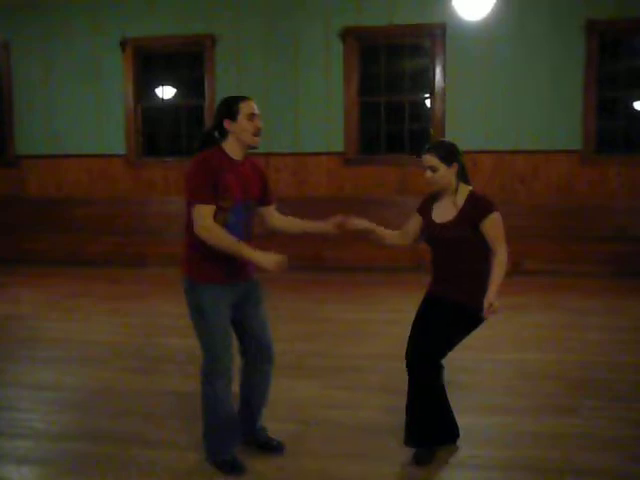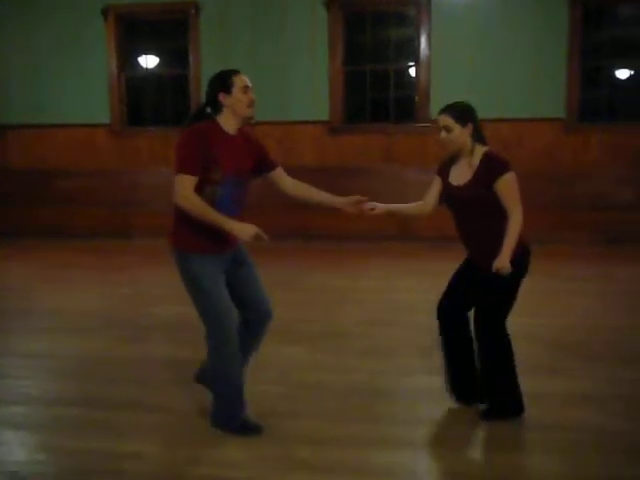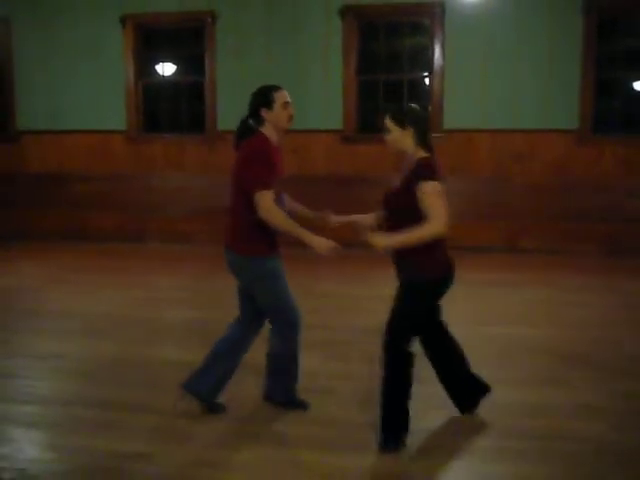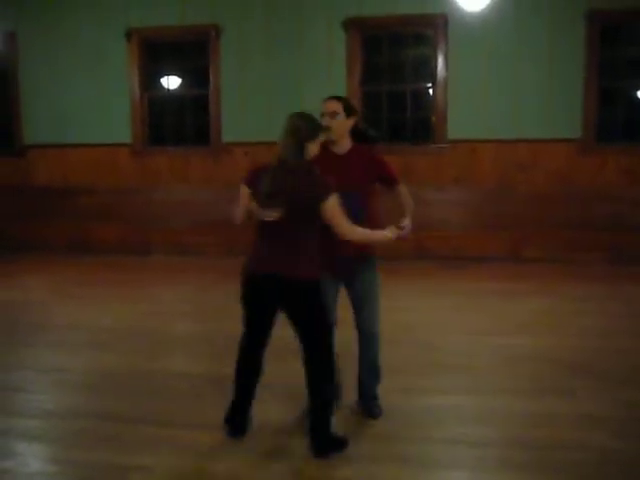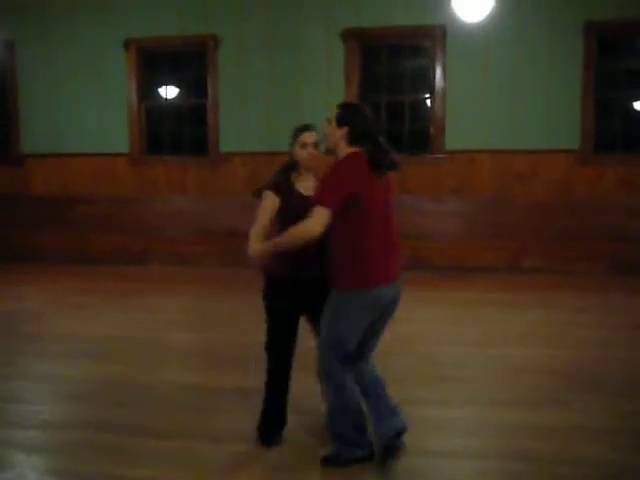
dt=0.7s
person 1, frame 1
left shoulder: (254, 170)
right shoulder: (205, 165)
left elbow: (274, 219)
right elbow: (204, 227)
left wrist: (321, 227)
right wrist: (256, 256)
left hip: (243, 279)
right hip: (207, 282)
left knee: (261, 353)
right knee: (219, 365)
left ankle: (250, 430)
right ankle: (219, 447)
person 1, frame 2
left shoulder: (249, 143)
right shoulder: (197, 137)
left elbow: (289, 185)
right elbow: (182, 196)
left wrist: (339, 202)
right wrist: (233, 225)
left hip: (231, 247)
right hip: (196, 251)
left knee: (260, 313)
right knee: (224, 328)
left ankle: (216, 374)
right ankle: (228, 413)
person 1, frame 3
left shoulder: (269, 148)
right shoulder: (259, 151)
left elbow: (279, 199)
right elbow: (267, 211)
left wrist: (315, 215)
right wrist: (310, 239)
left hip: (250, 251)
right hip: (253, 254)
left knee: (250, 321)
right knee: (287, 321)
left ankle: (203, 386)
right ankle: (281, 391)
person 1, frame 4
left shoulder: (369, 159)
right shoulder: (313, 160)
left elbow: (400, 190)
left wrist: (407, 218)
left hip: (362, 257)
right hip: (324, 256)
left knee: (369, 326)
left ankle: (368, 394)
person 1, frame 5
left shoulder: (343, 170)
right shoulder: (374, 169)
left elbow: (314, 227)
left wrist: (269, 247)
left hip: (359, 287)
right hip: (388, 283)
left knee: (332, 362)
right knee: (357, 358)
left ankle: (353, 445)
right ankle: (388, 431)
person 2, frame 1
left shoulder: (479, 205)
right shoulder: (430, 203)
left elbow: (500, 252)
right elbow: (403, 238)
left wrist: (492, 292)
right wrist: (368, 226)
left hip: (469, 298)
right hip: (439, 292)
left knee: (425, 356)
right knee: (416, 358)
left ankle: (427, 438)
right ankle: (442, 431)
person 2, frame 2
left shoulder: (495, 165)
right shoulder: (448, 166)
left elbow: (515, 213)
right elbow: (426, 206)
left wrist: (505, 256)
right wrist: (387, 207)
left hip: (505, 260)
right hip: (477, 257)
left knee: (489, 324)
right knee: (448, 311)
left ankle: (507, 403)
right ankle: (468, 387)
person 2, frame 3
left shoulder: (423, 170)
right shoulder: (411, 169)
left elbow: (437, 225)
right elbow: (389, 216)
left wrist: (392, 240)
right wrist: (348, 219)
left hip: (426, 272)
right hip: (416, 269)
left knee: (395, 342)
right knee: (431, 330)
left ankle: (394, 428)
right ankle: (470, 389)
person 2, frame 4
left shoulder: (258, 176)
right shoulder: (315, 184)
left elbow: (238, 217)
right elbow: (345, 230)
right wrist: (384, 234)
left hip: (257, 275)
right hip: (298, 280)
left knee: (253, 342)
right knee: (319, 352)
left ankle: (237, 419)
right ankle: (321, 436)
person 2, frame 5
right shoulder: (280, 186)
right elbow: (258, 229)
left hip: (322, 278)
right hip: (284, 278)
right knee: (280, 349)
right ankle: (271, 425)
